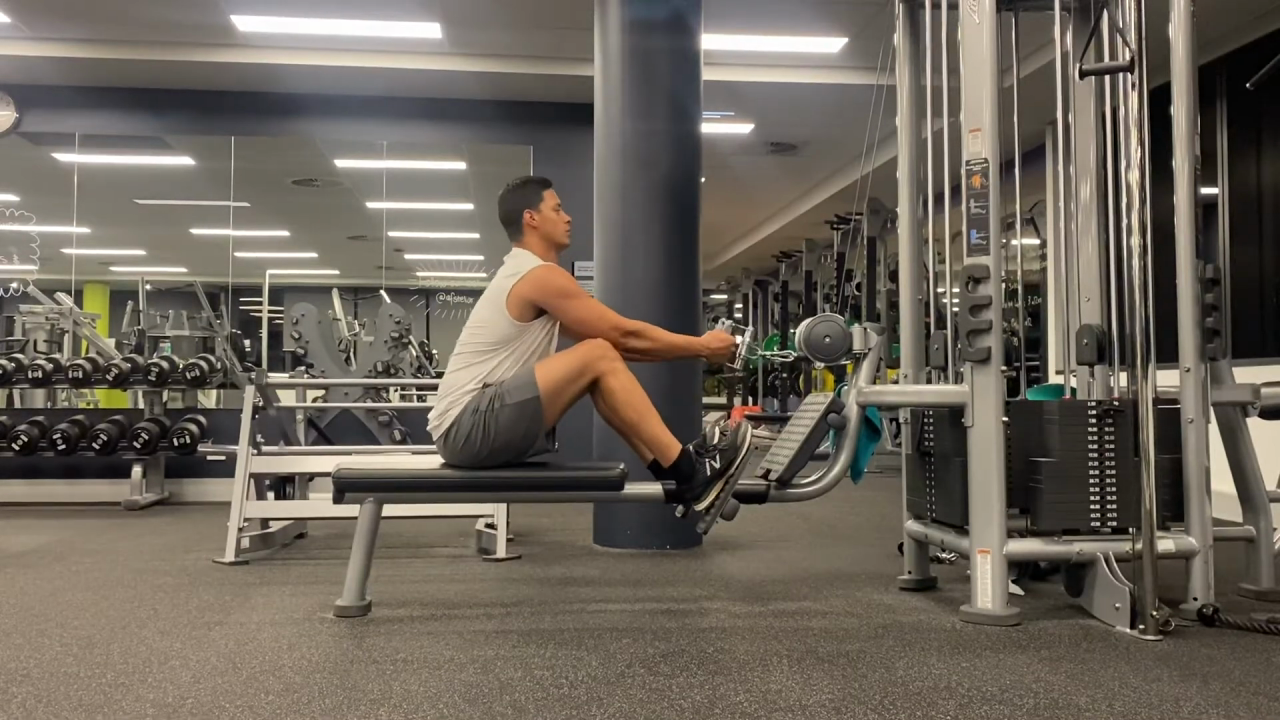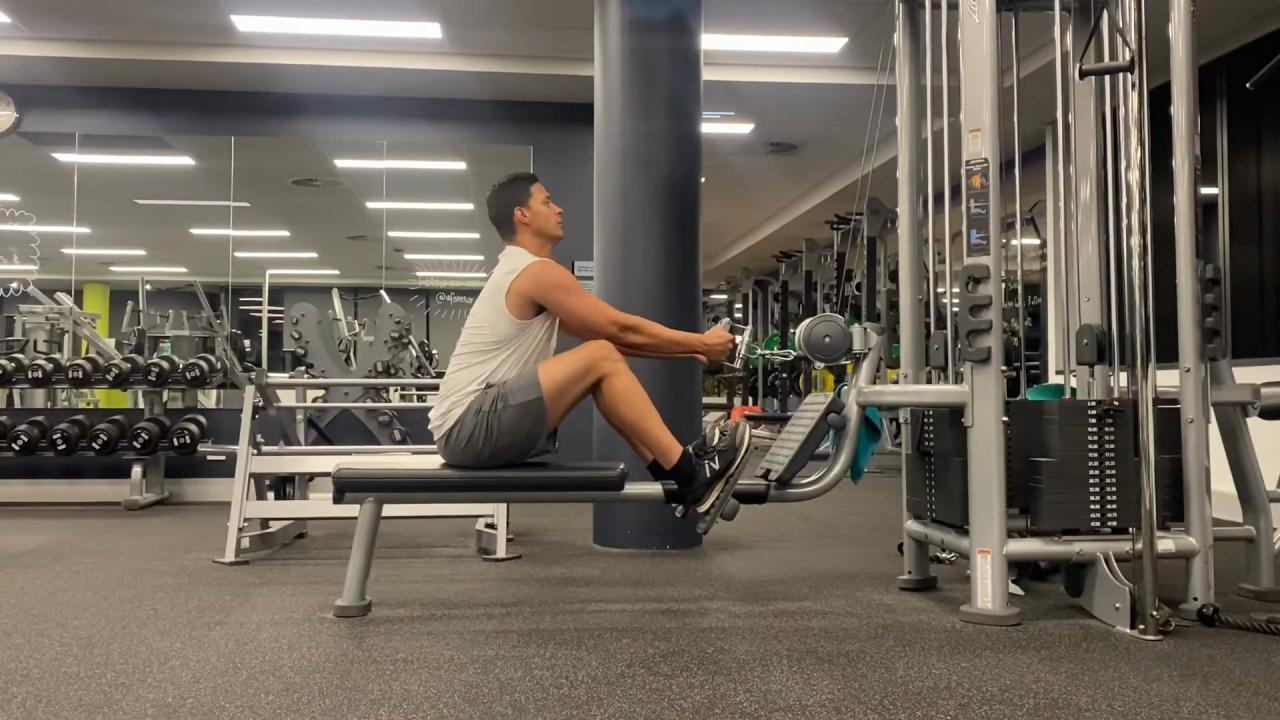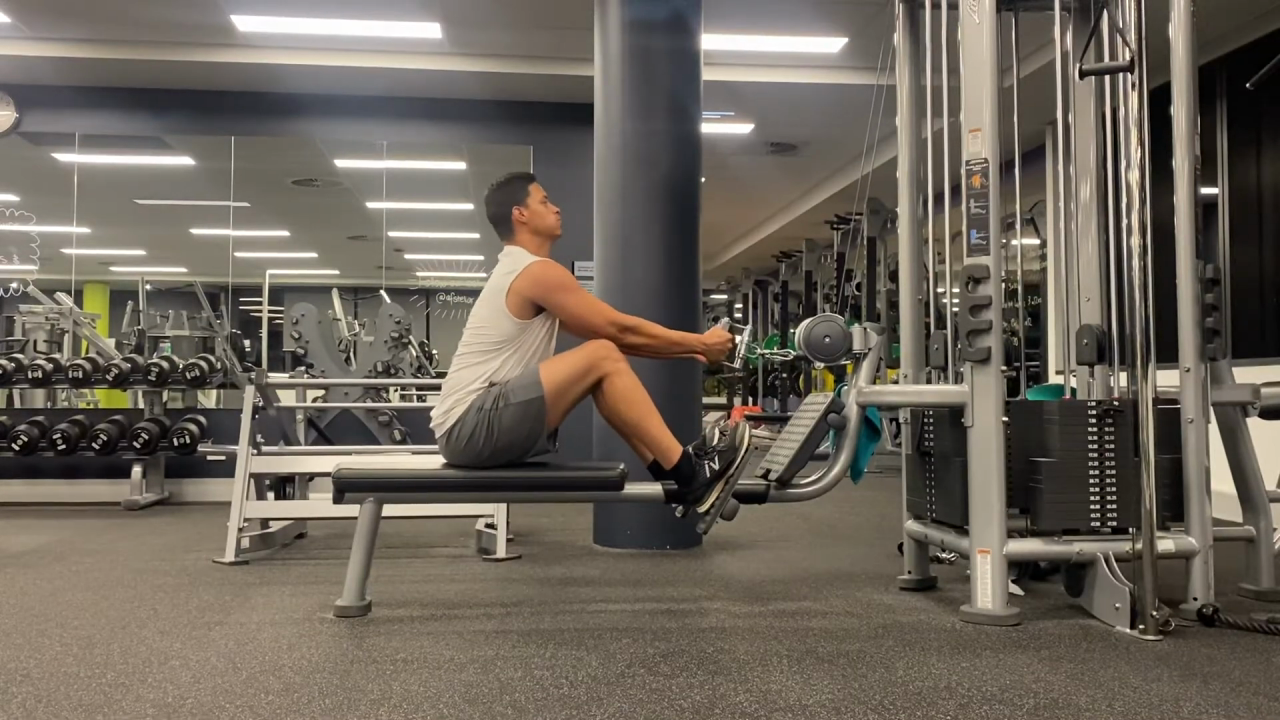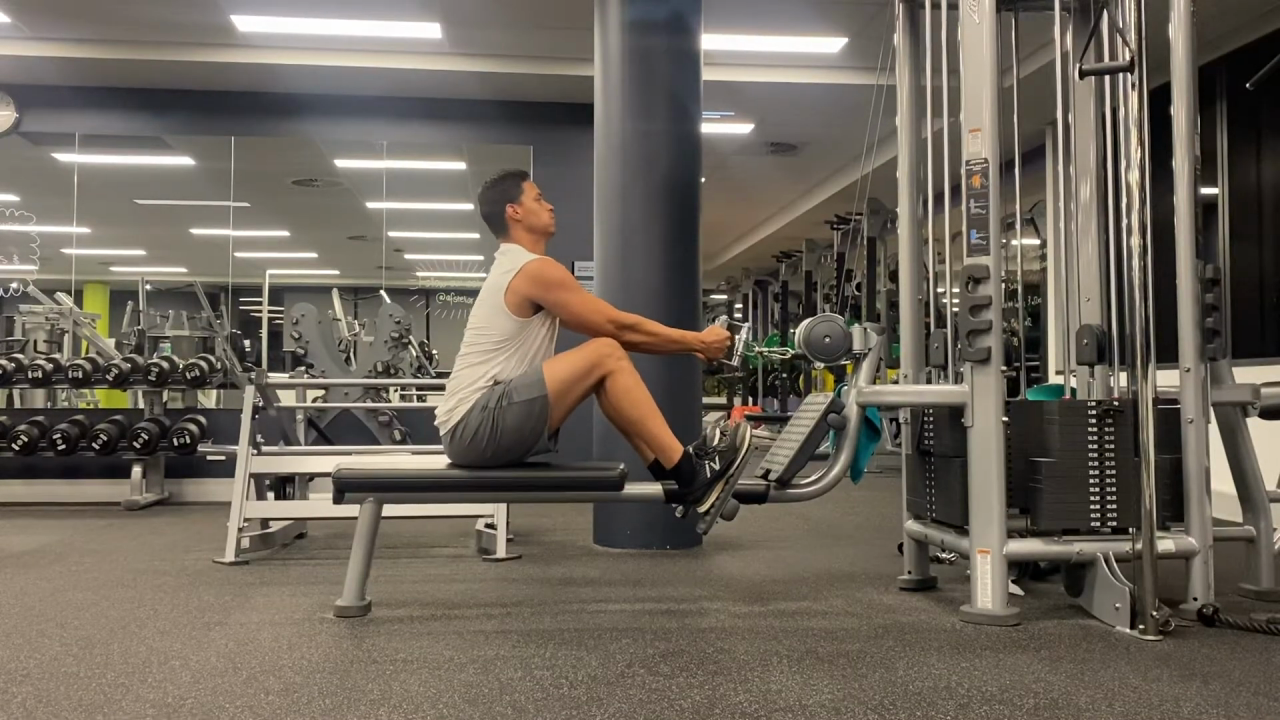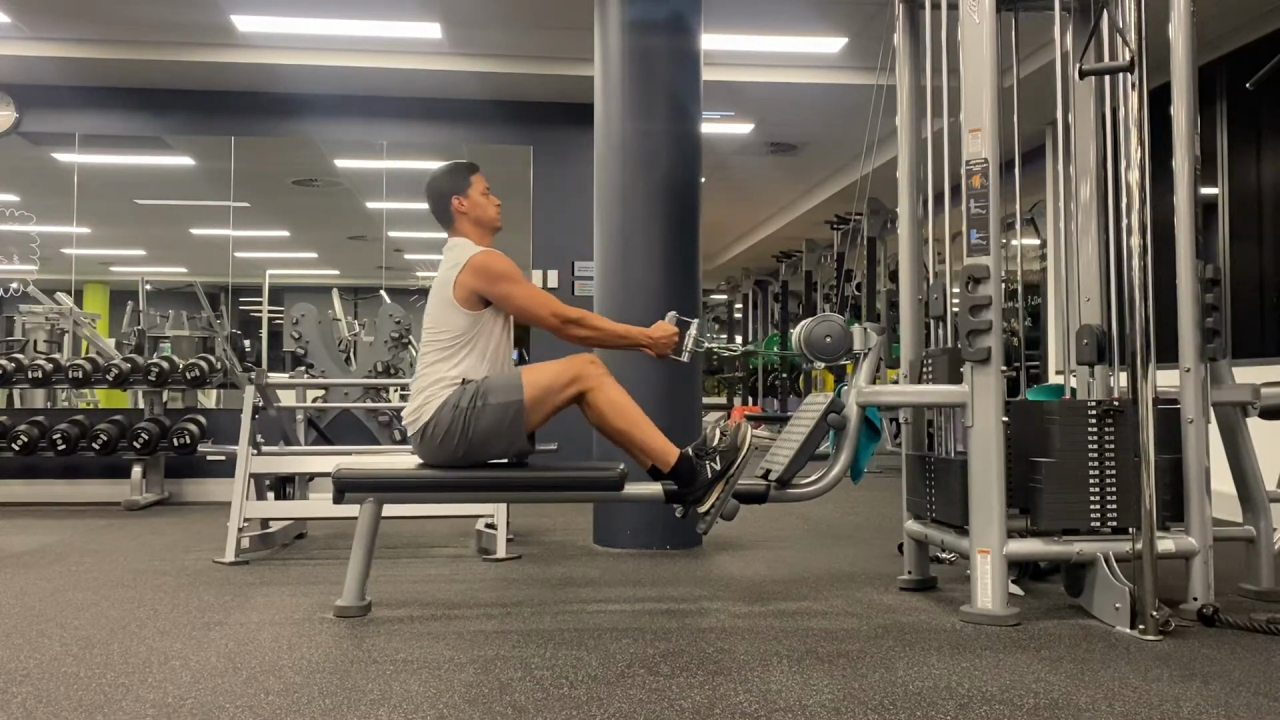
dt=0.5s
person 1, frame 1
left shoulder: (525, 274)
right shoulder: (540, 276)
left elbow: (613, 339)
right elbow: (623, 333)
left wrist: (688, 352)
right wrist: (702, 346)
left hip: (481, 424)
right hip: (467, 428)
left knee: (601, 356)
right knee: (598, 358)
left ankle: (674, 466)
right ankle: (690, 473)
person 1, frame 2
left shoulder: (522, 272)
right shoulder: (537, 272)
left elbow: (610, 333)
right elbow: (621, 328)
left wrist: (688, 349)
right wrist: (700, 342)
left hip: (480, 423)
right hip: (469, 428)
left knee: (603, 354)
right knee: (602, 358)
left ankle: (674, 467)
right ankle: (689, 474)
person 1, frame 3
left shoulder: (519, 271)
right shoulder: (536, 272)
left elbow: (612, 332)
right elbow: (620, 329)
left wrist: (688, 349)
right wrist: (699, 344)
left hip: (481, 424)
right hip: (470, 427)
left knee: (604, 353)
right knee: (603, 357)
left ankle: (675, 469)
right ankle: (689, 475)
person 1, frame 4
left shoulder: (516, 268)
right shoulder: (534, 270)
left elbow: (612, 328)
right elbow: (618, 326)
left wrist: (688, 343)
right wrist: (697, 341)
left hip: (482, 422)
right hip: (475, 426)
left knee: (605, 354)
right knee: (607, 354)
left ankle: (676, 467)
right ankle: (689, 475)
person 1, frame 5
left shoulder: (462, 262)
right shoulder: (481, 262)
left elbow: (558, 322)
right elbow: (564, 321)
left wrist: (638, 338)
right wrist: (644, 337)
left hip: (454, 418)
right hip: (444, 422)
left knee: (587, 365)
right knee: (582, 373)
left ankle: (677, 468)
right ankle: (688, 475)
